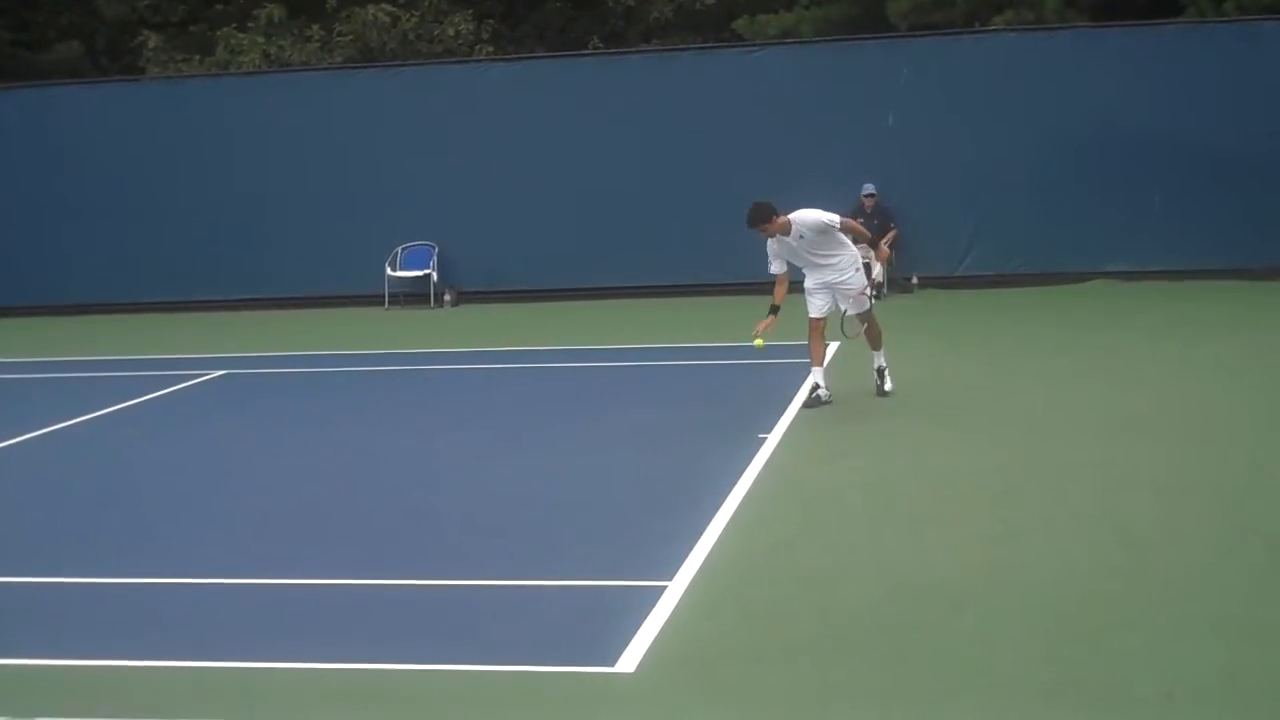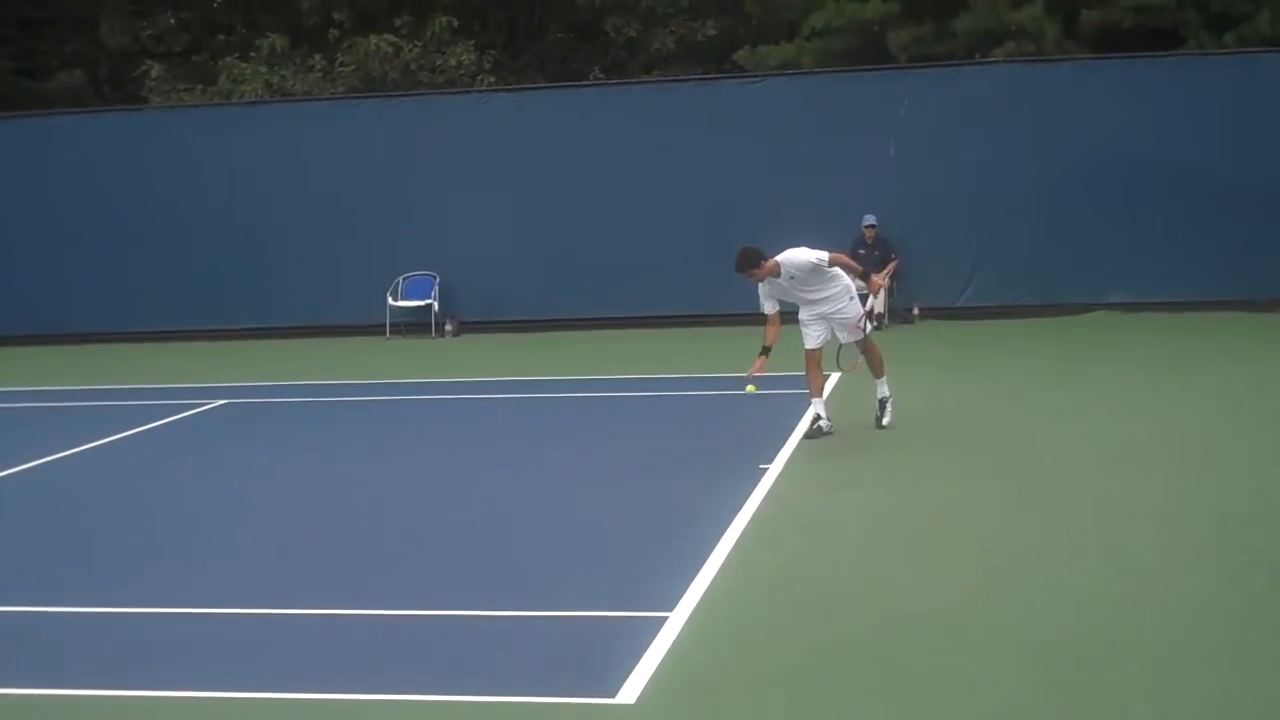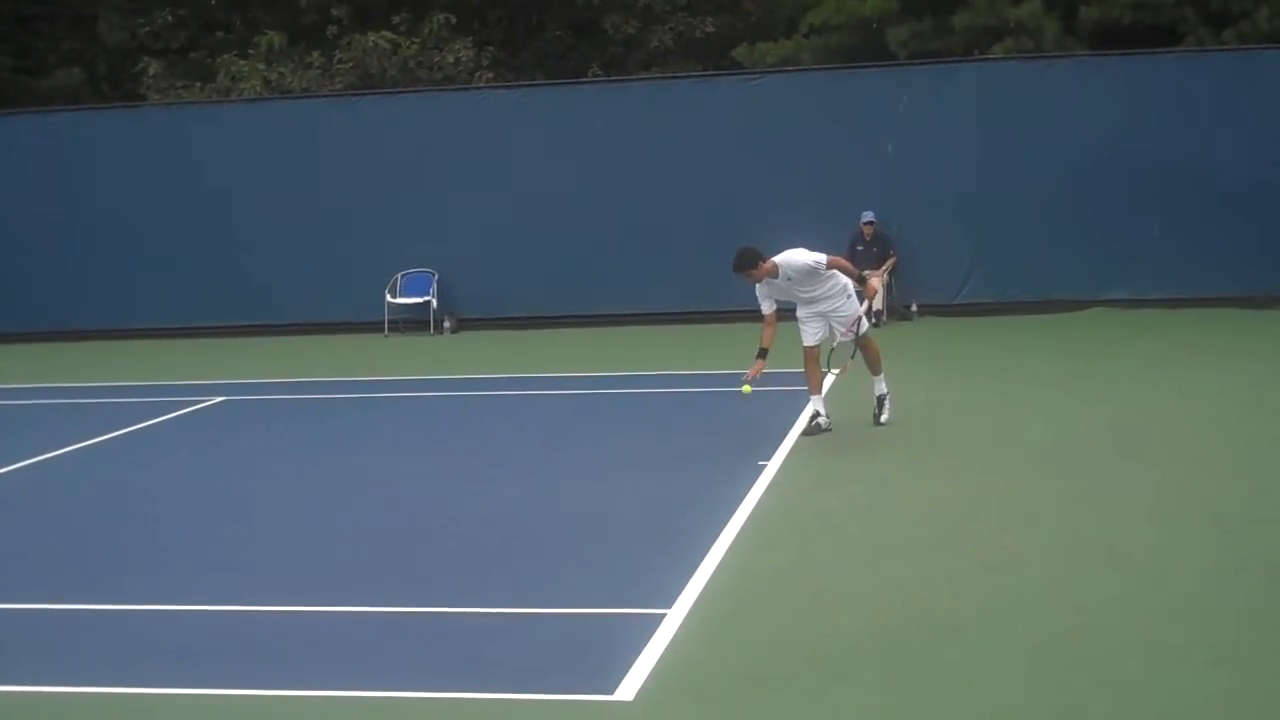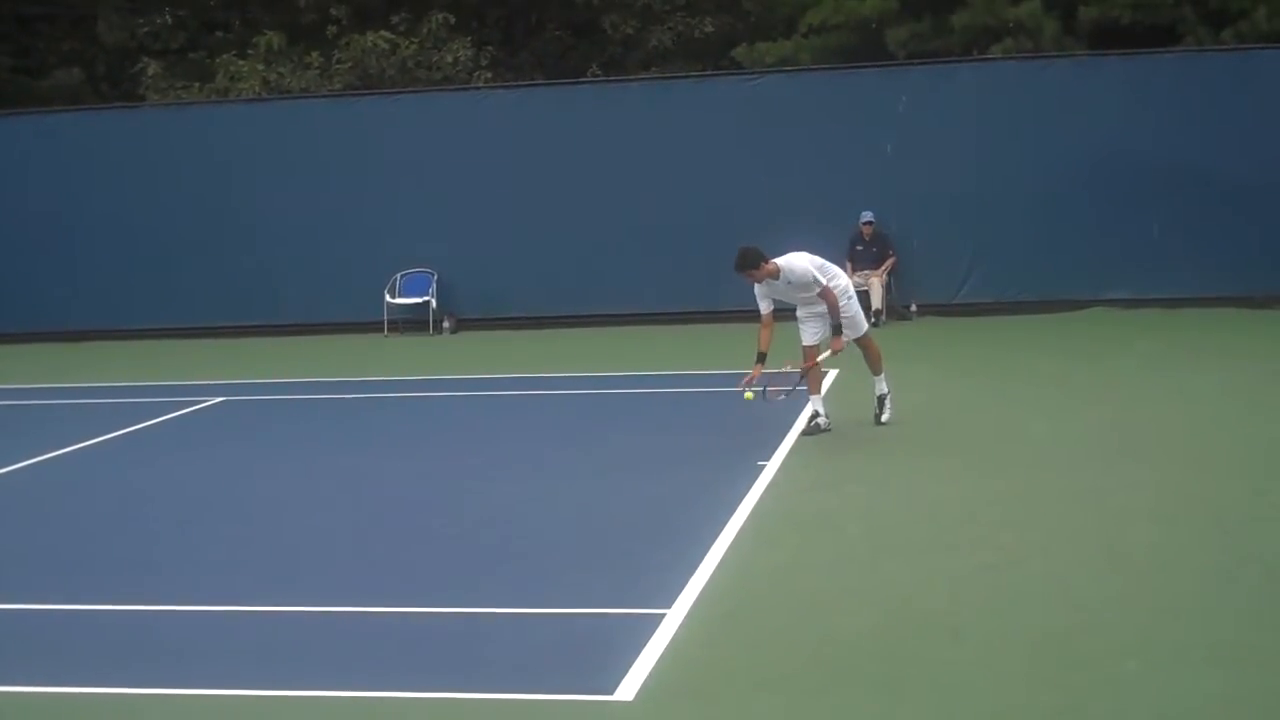
dt=0.4s
person 1, frame 1
left shoulder: (810, 218)
right shoulder: (773, 246)
left elbow: (849, 225)
right elbow: (782, 281)
right wrist: (772, 315)
left hip: (846, 268)
right hip: (816, 277)
left knee: (867, 318)
right knee: (815, 326)
left ankle: (880, 367)
right ankle: (820, 387)
person 1, frame 2
left shoulder: (796, 259)
right shoulder: (765, 288)
left elbow: (839, 259)
right elbow: (773, 323)
left wrist: (868, 279)
right wrist: (763, 356)
left hip: (840, 296)
right hip: (811, 309)
left knee: (865, 345)
right knee: (812, 358)
left ankle: (883, 396)
right ankle: (821, 418)
person 1, frame 3
left shoulder: (795, 260)
right shoulder: (763, 288)
left elbow: (837, 262)
right elbow: (769, 324)
left wrist: (864, 283)
right wrist: (760, 359)
left hip: (838, 294)
right hip: (809, 307)
left knee: (863, 341)
right knee: (810, 355)
left ankle: (881, 393)
right ankle: (820, 415)
person 1, frame 4
left shoulder: (797, 266)
right shoulder: (762, 288)
left elbow: (829, 297)
right elbow: (766, 325)
left wrist: (836, 335)
right wrist: (759, 363)
left hip: (837, 295)
right hip: (808, 306)
left knee: (864, 342)
right knee: (809, 354)
left ankle: (882, 393)
right ankle: (819, 415)
